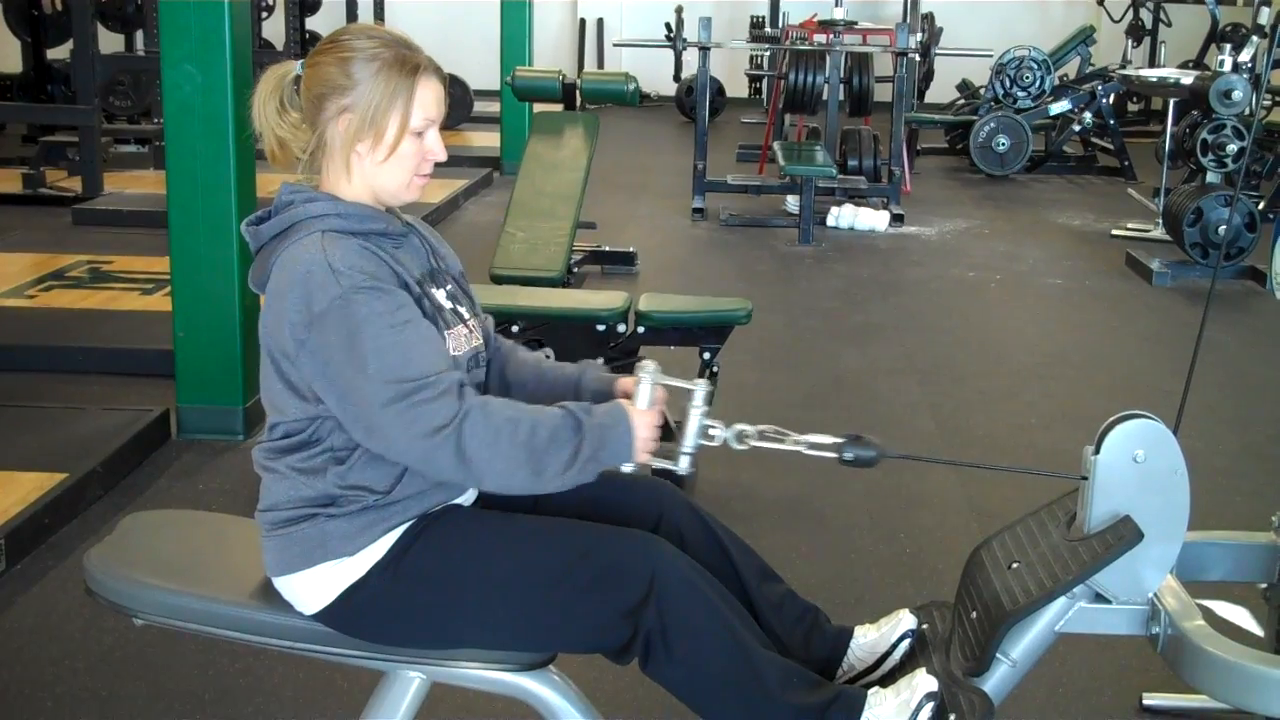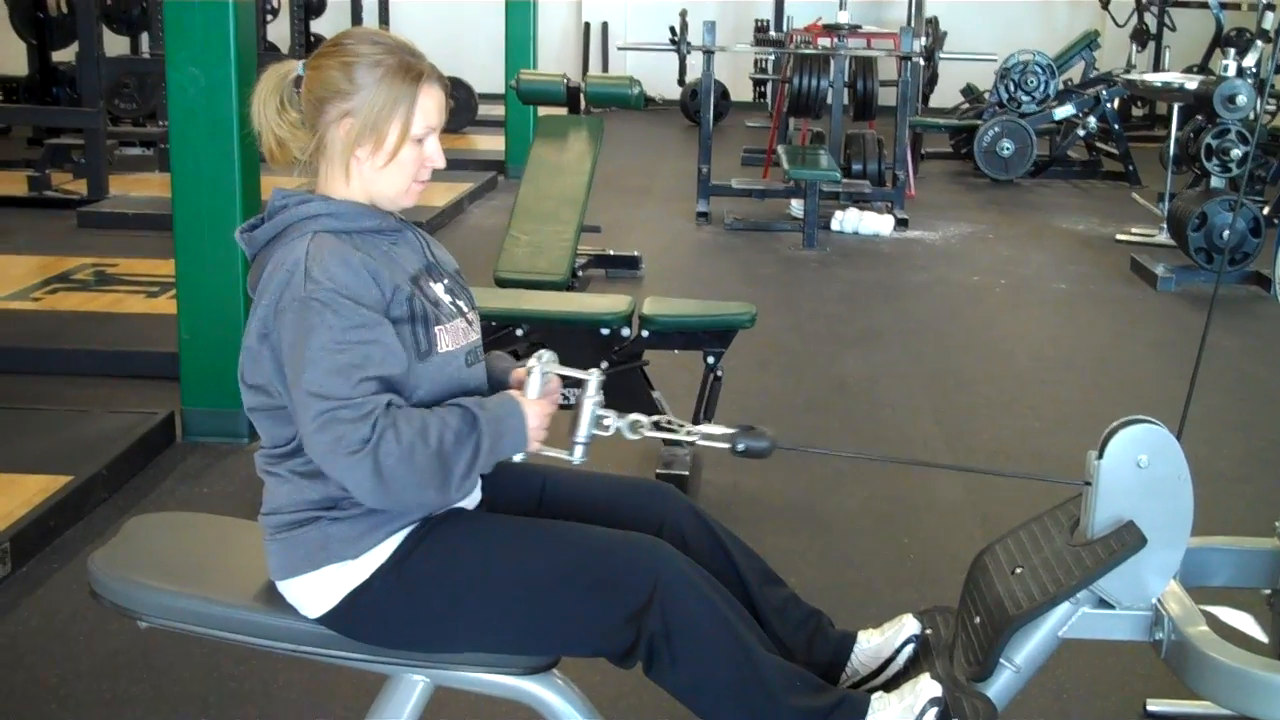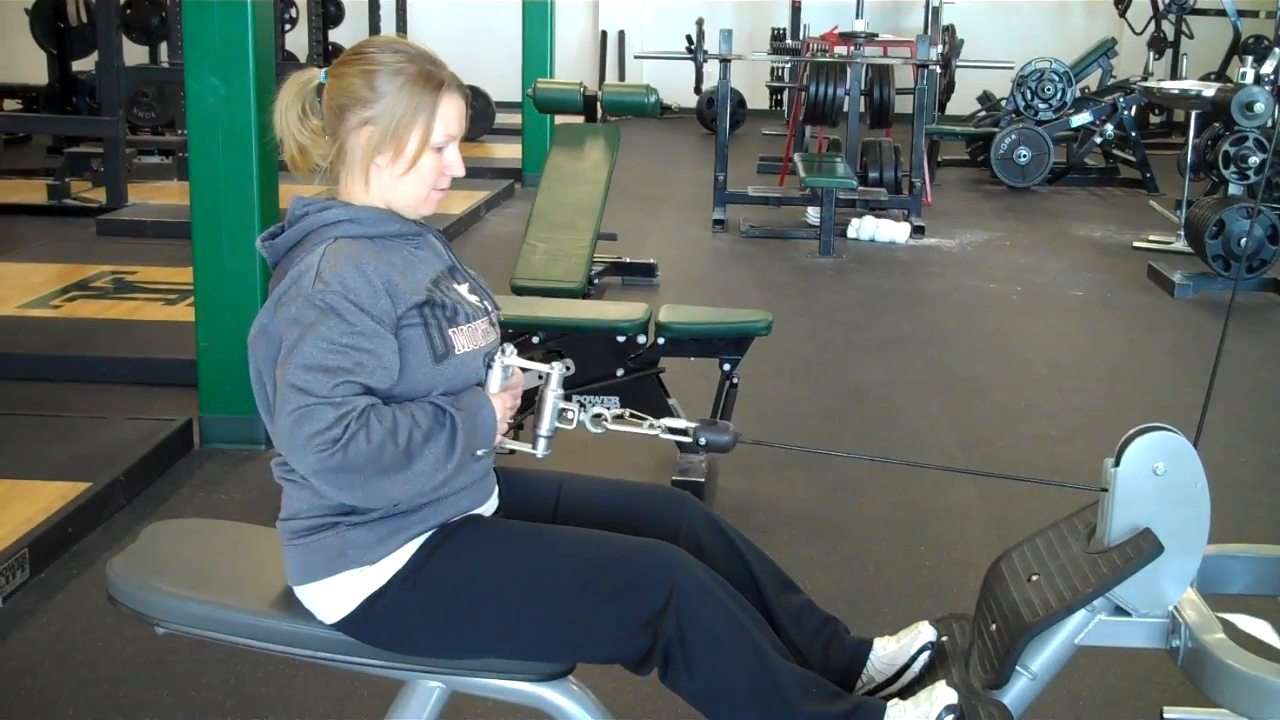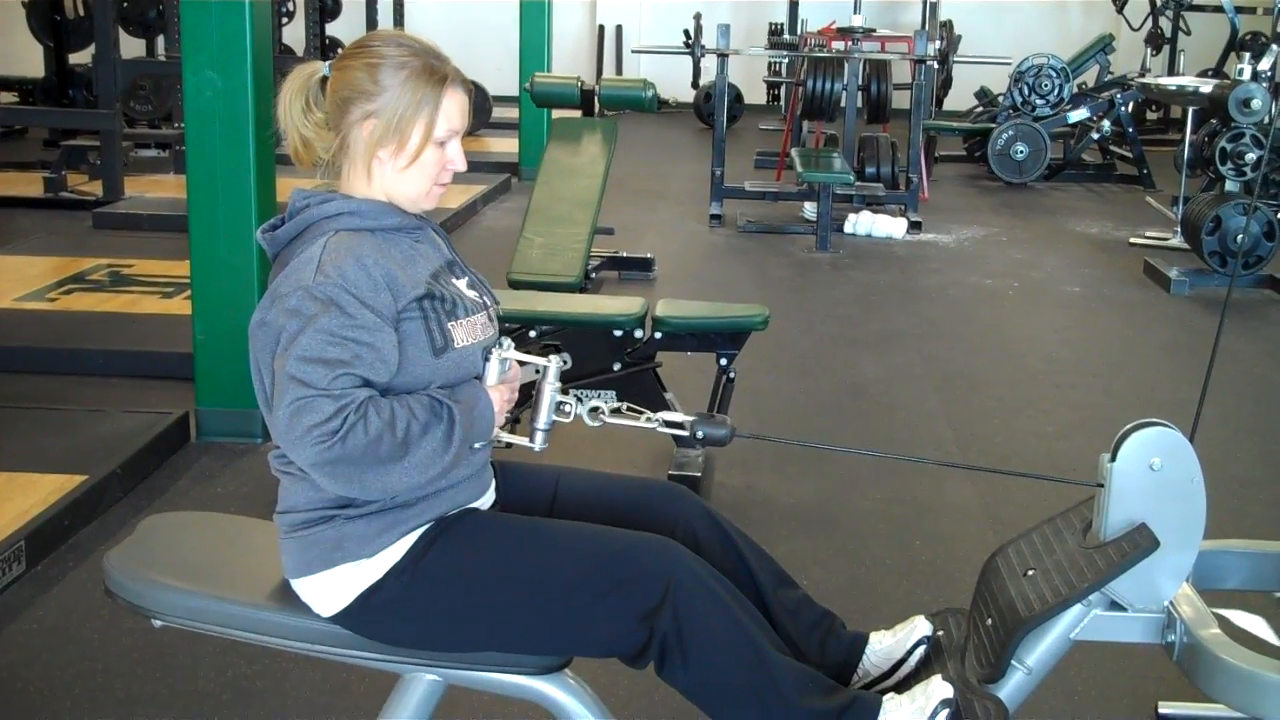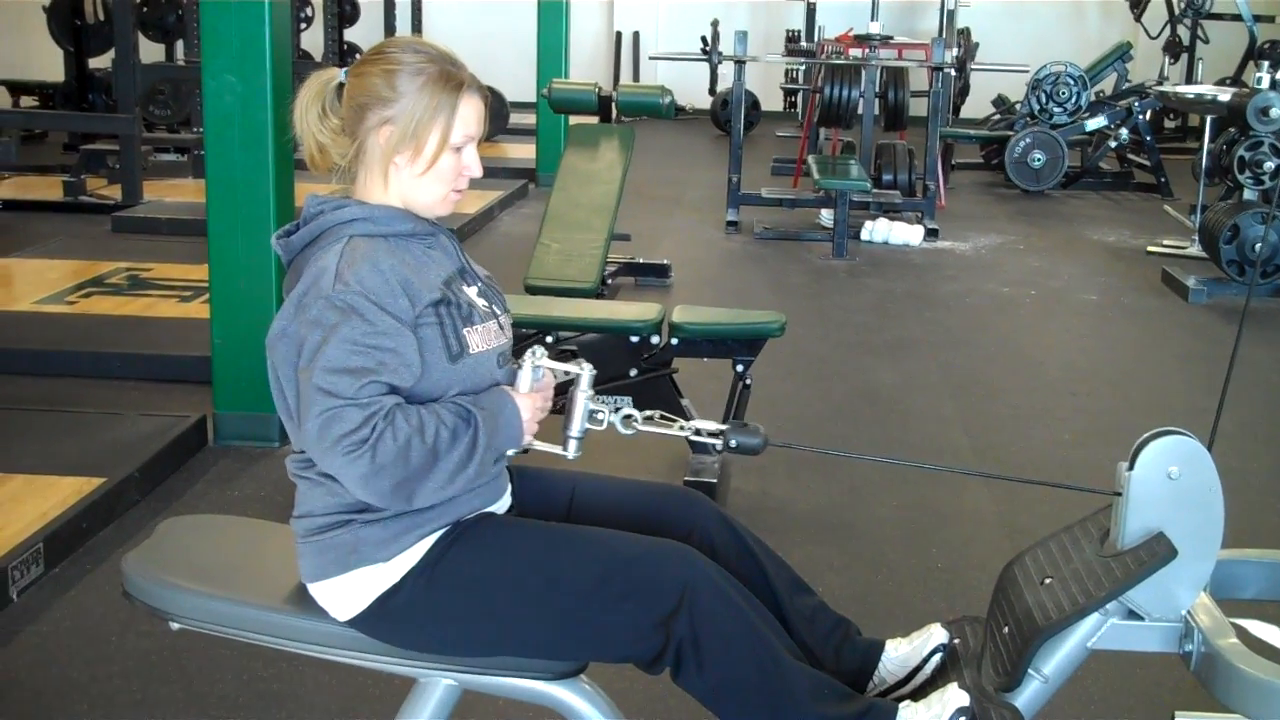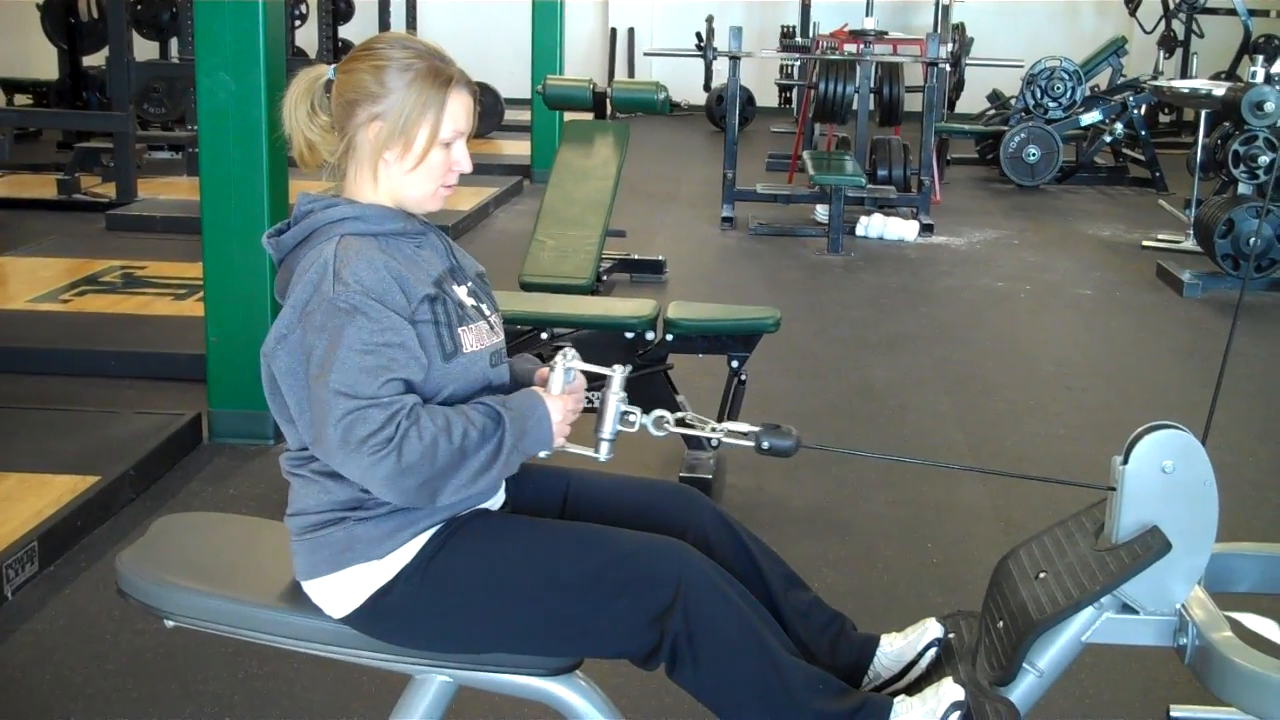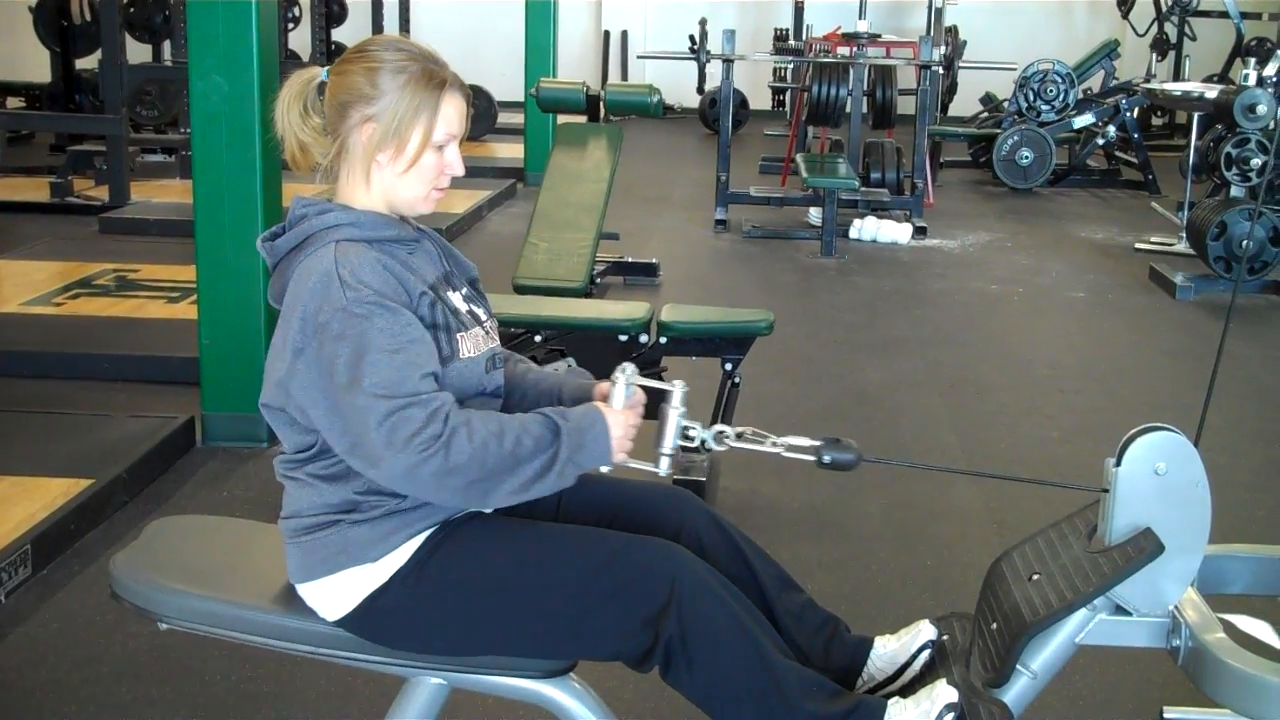
dt=0.4s
person 1, frame 1
left shoulder: (395, 236)
right shoulder: (328, 272)
left elbow: (482, 361)
right elbow: (448, 428)
left wrist: (601, 388)
right wrist: (609, 431)
left hip: (431, 490)
right hip: (361, 553)
left knee: (653, 507)
right knee: (641, 575)
left ankle: (822, 651)
person 1, frame 2
left shoulder: (387, 237)
right shoulder: (320, 275)
right elbow: (364, 450)
left wrist: (508, 380)
right wrist: (507, 424)
left hip: (438, 498)
right hip: (365, 555)
left knee: (655, 510)
right knee: (645, 577)
left ankle: (826, 657)
person 1, frame 3
left shoulder: (405, 243)
right shoulder: (336, 279)
right elbow: (331, 446)
left wrist: (501, 389)
right wrist: (476, 420)
left hip: (455, 501)
right hip: (382, 562)
left knee: (673, 516)
right knee: (660, 584)
person 1, frame 4
left shoulder: (403, 235)
right shoulder: (335, 271)
right elbow: (326, 435)
left wrist: (497, 378)
right wrist: (473, 410)
left hip: (451, 494)
right hip: (379, 554)
left knee: (668, 510)
right knee: (658, 577)
left ankle: (835, 656)
person 1, frame 5
left shoulder: (415, 242)
right shoulder: (353, 278)
right elbow: (361, 448)
left wrist: (519, 387)
right wrist: (503, 418)
left hip: (468, 501)
right hip: (396, 558)
left knee: (684, 516)
right knee: (672, 585)
person 1, frame 6
left shoulder: (407, 240)
right shoulder: (348, 276)
right elbow: (385, 451)
left wrist: (527, 380)
right wrist: (530, 420)
left hip: (462, 500)
right hip: (390, 555)
left knee: (678, 511)
right knee: (668, 579)
left ankle: (847, 658)
person 1, frame 7
left shoulder: (406, 245)
right shoulder: (345, 284)
left elbow: (476, 378)
right elbow: (425, 451)
left wrist: (579, 394)
right wrist: (584, 432)
left hip: (452, 504)
right hip: (384, 561)
left knee: (674, 515)
right knee: (661, 581)
left ankle: (843, 661)
